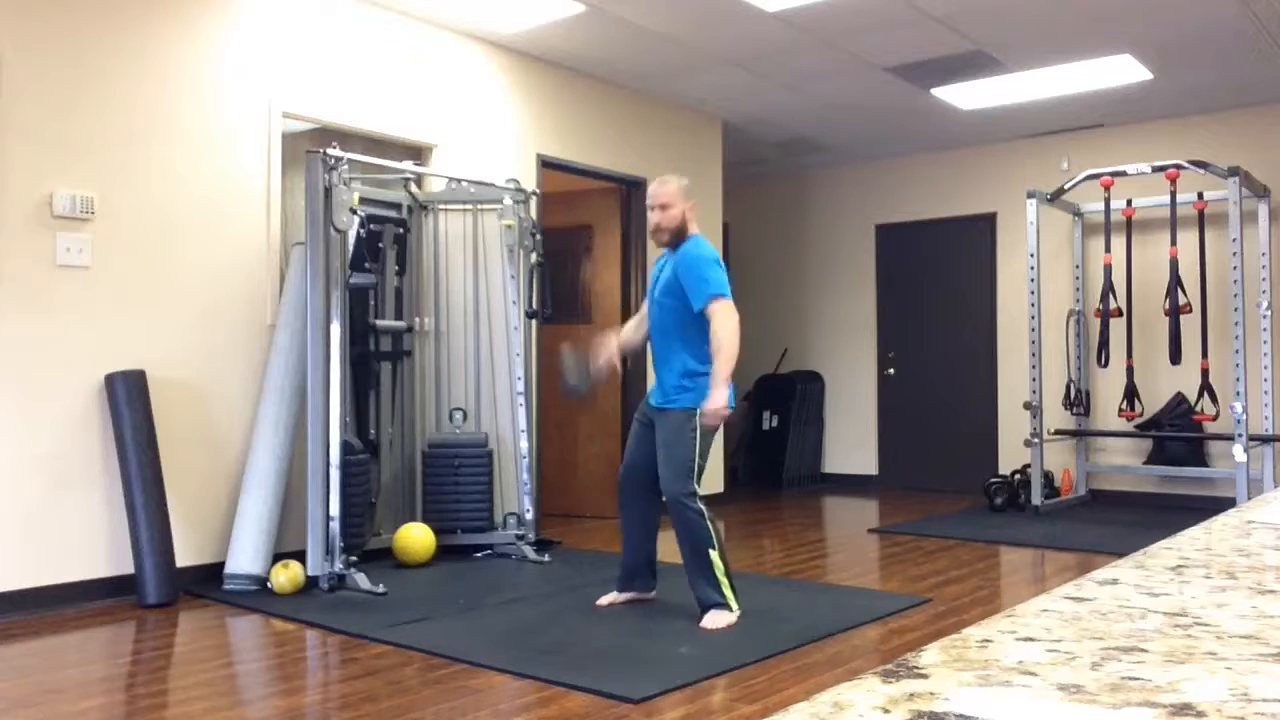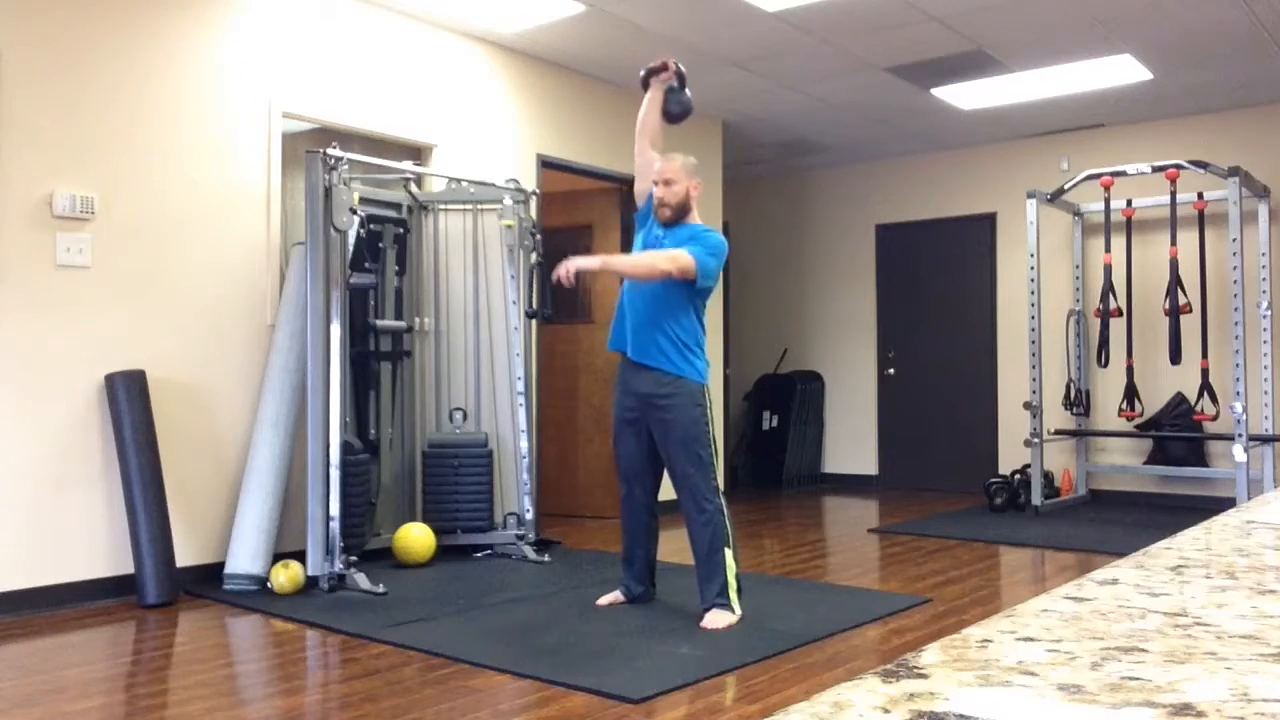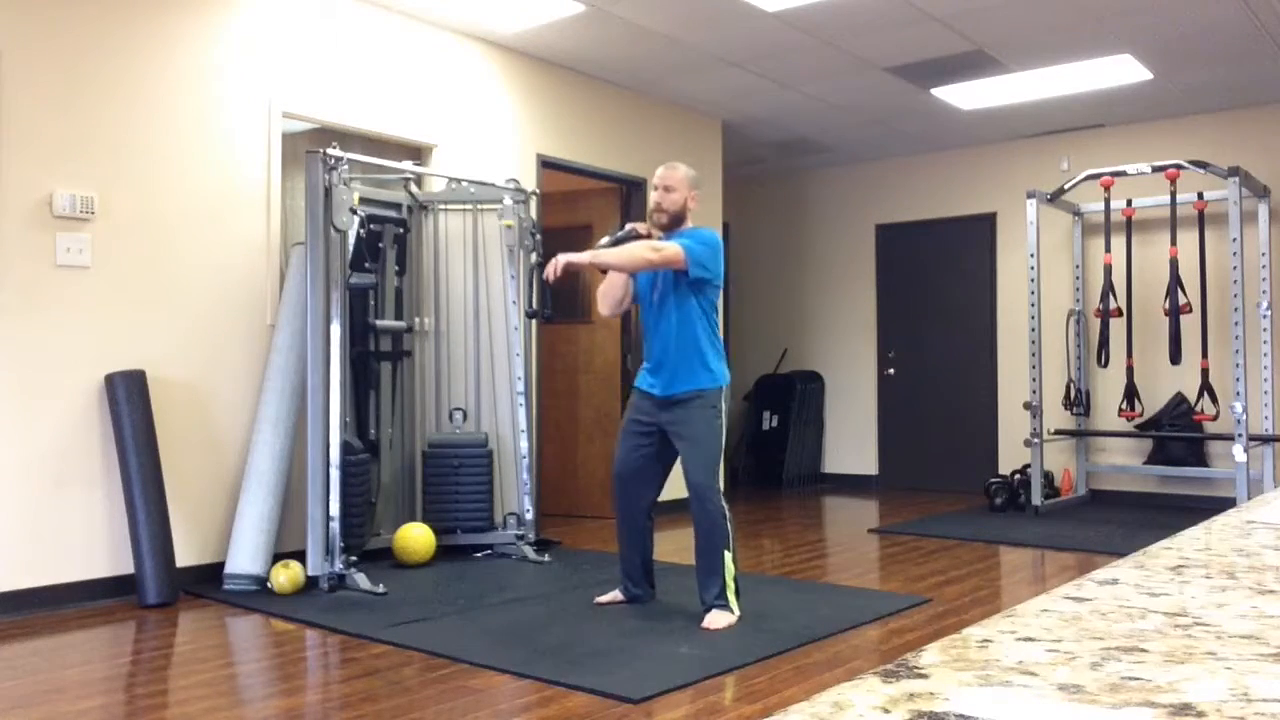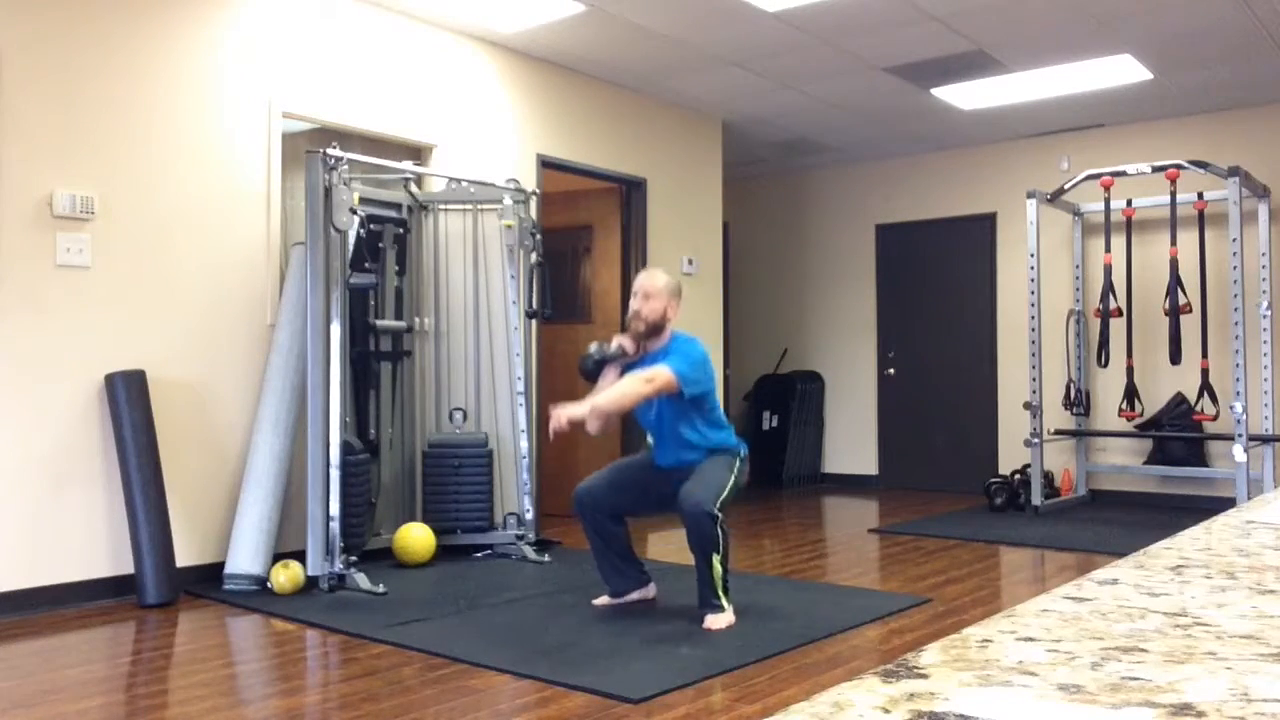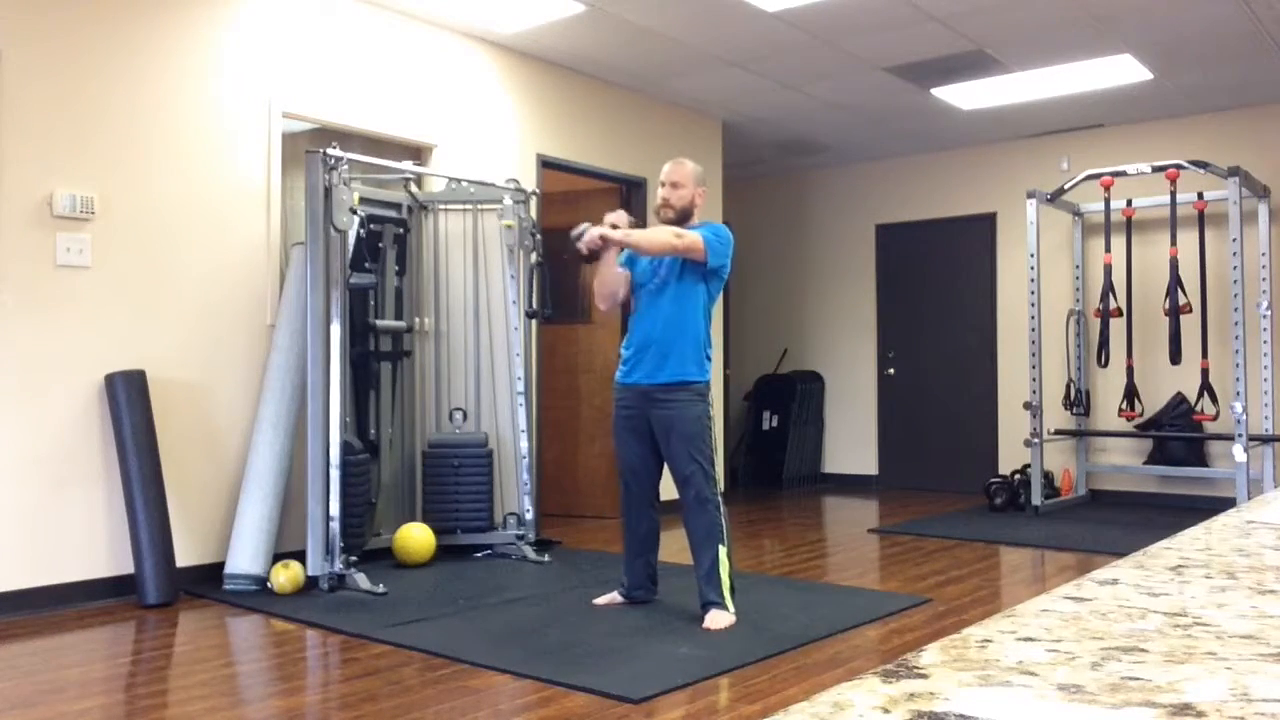
dt=1s
person 1, frame 1
left shoulder: (697, 257)
right shoulder: (666, 262)
left elbow: (724, 318)
right elbow: (646, 319)
left wrist: (720, 387)
right wrist: (616, 346)
left hip: (692, 402)
right hip: (659, 399)
left knee: (678, 491)
right knee: (635, 486)
left ankle: (720, 599)
right ankle: (636, 581)
person 1, frame 2
left shoulder: (710, 243)
right shoulder: (649, 222)
left elbow: (665, 266)
right elbow: (643, 147)
left wrist: (594, 261)
right wrist: (657, 90)
left hip: (678, 383)
right hip: (632, 377)
left knee: (698, 493)
right knee: (635, 489)
left ankle: (722, 598)
right ankle: (636, 584)
person 1, frame 3
left shoulder: (705, 243)
right shoulder: (643, 251)
left elbow: (654, 255)
right elbow: (608, 306)
left wrist: (585, 257)
right wrist: (622, 253)
left hip: (697, 392)
right hip: (649, 391)
left knee: (703, 491)
right knee: (629, 487)
left ankle: (722, 599)
right ankle: (636, 586)
person 1, frame 4
left shoulder: (689, 353)
right shoulder: (630, 357)
left elbow: (648, 385)
right elbow: (596, 425)
left wrist: (580, 409)
right wrist: (613, 366)
left hip: (715, 458)
right hip: (664, 463)
left knee: (696, 504)
right knee: (590, 497)
left ankle: (716, 602)
right ankle: (630, 582)
person 1, frame 5
left shoulder: (715, 238)
right shoulder: (641, 248)
left elbow: (676, 241)
right elbow: (607, 300)
left wrist: (613, 233)
right wrist: (612, 245)
left hip: (682, 386)
right hip: (631, 385)
left knee: (698, 493)
right knee: (636, 492)
left ankle: (718, 600)
right ankle: (638, 585)
